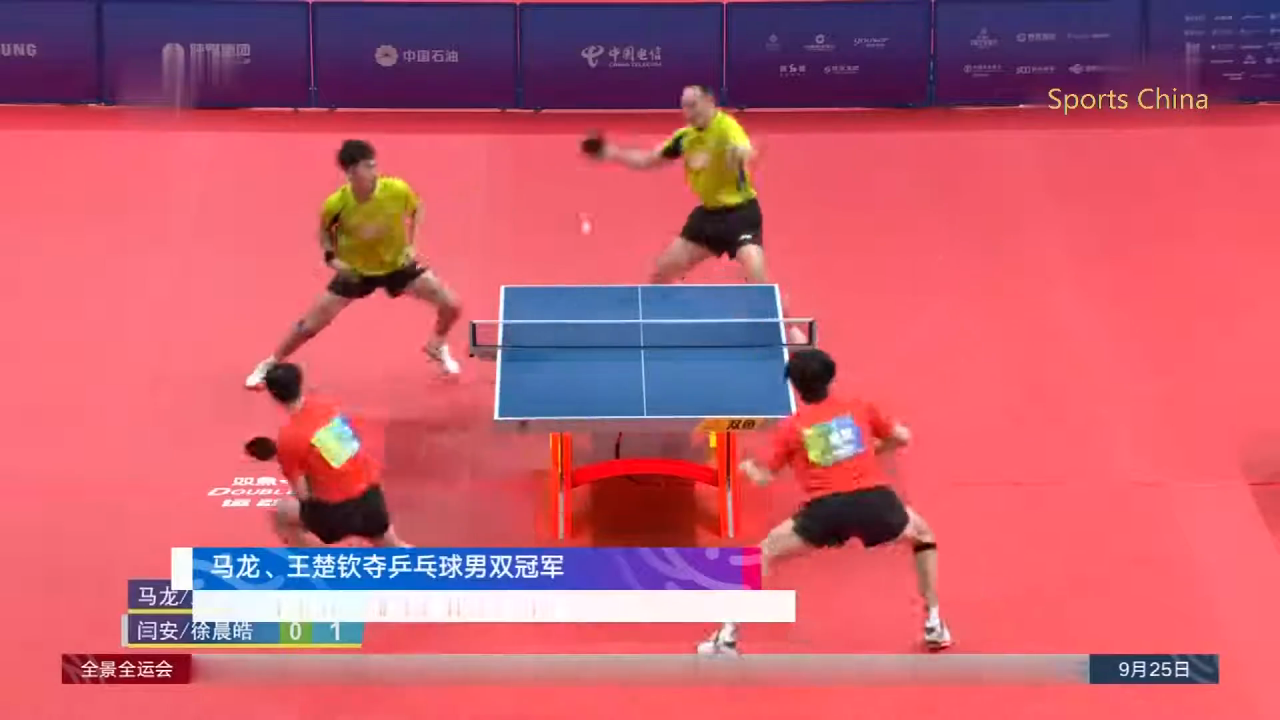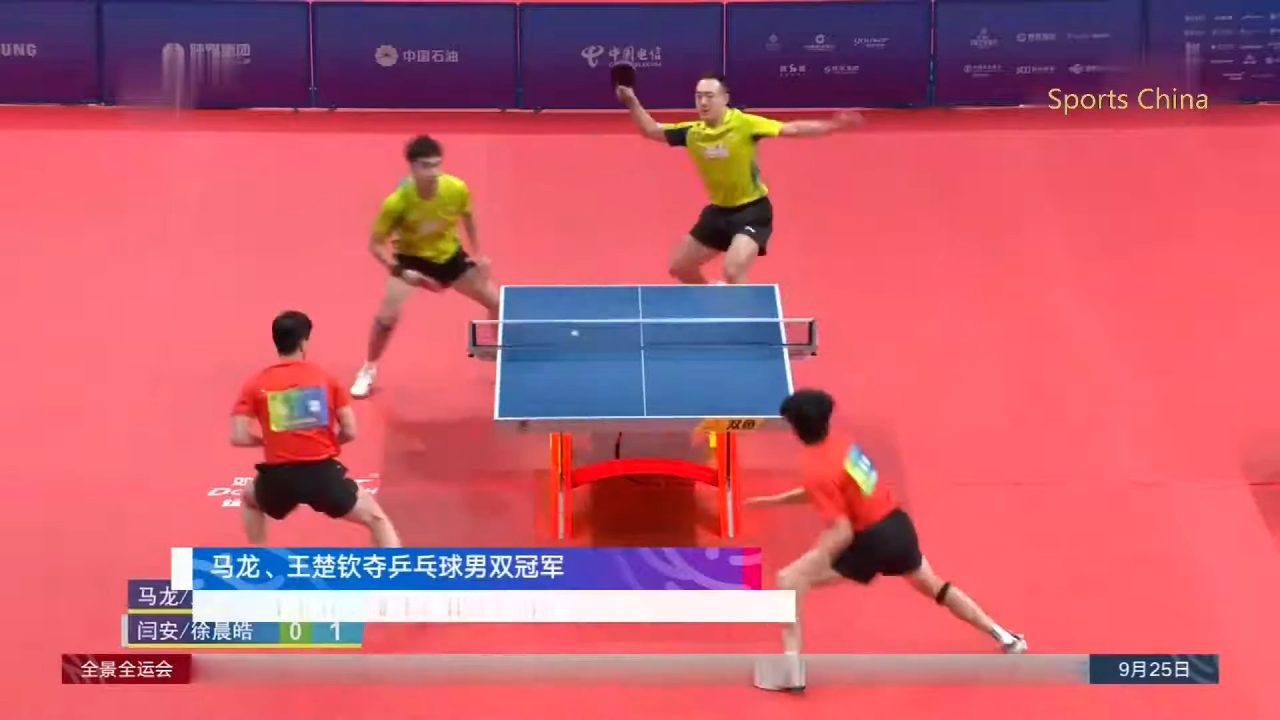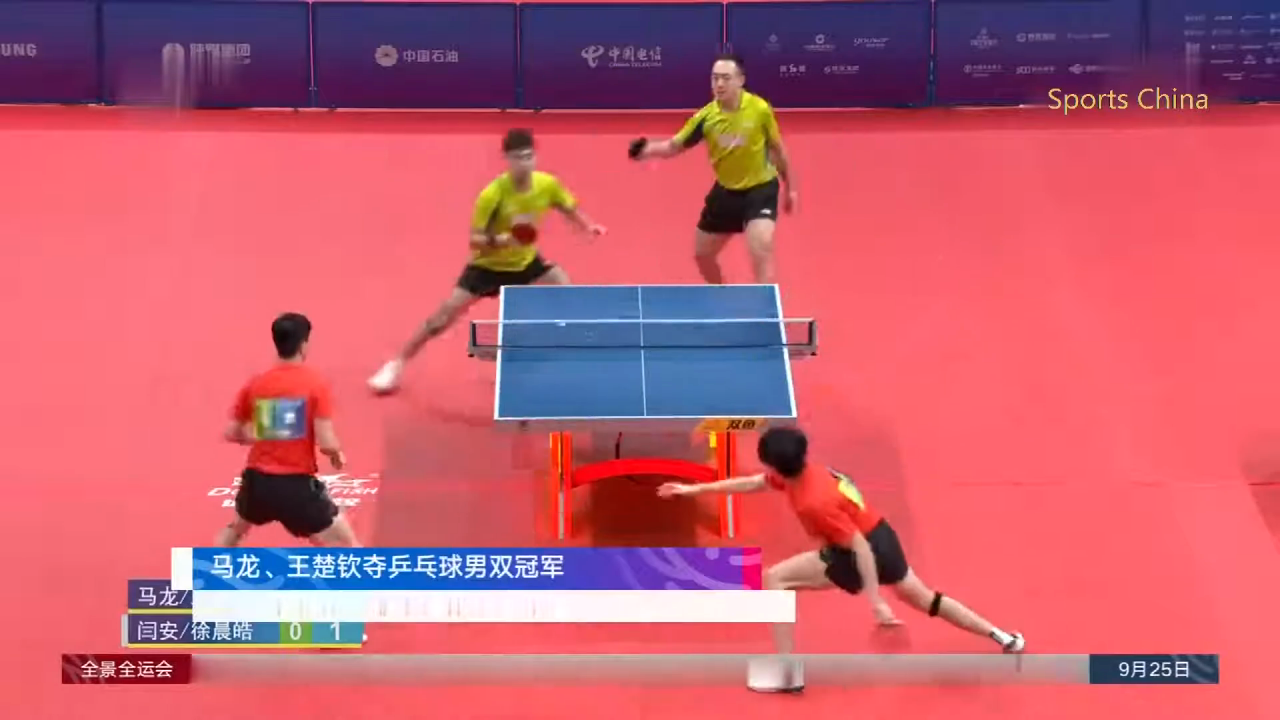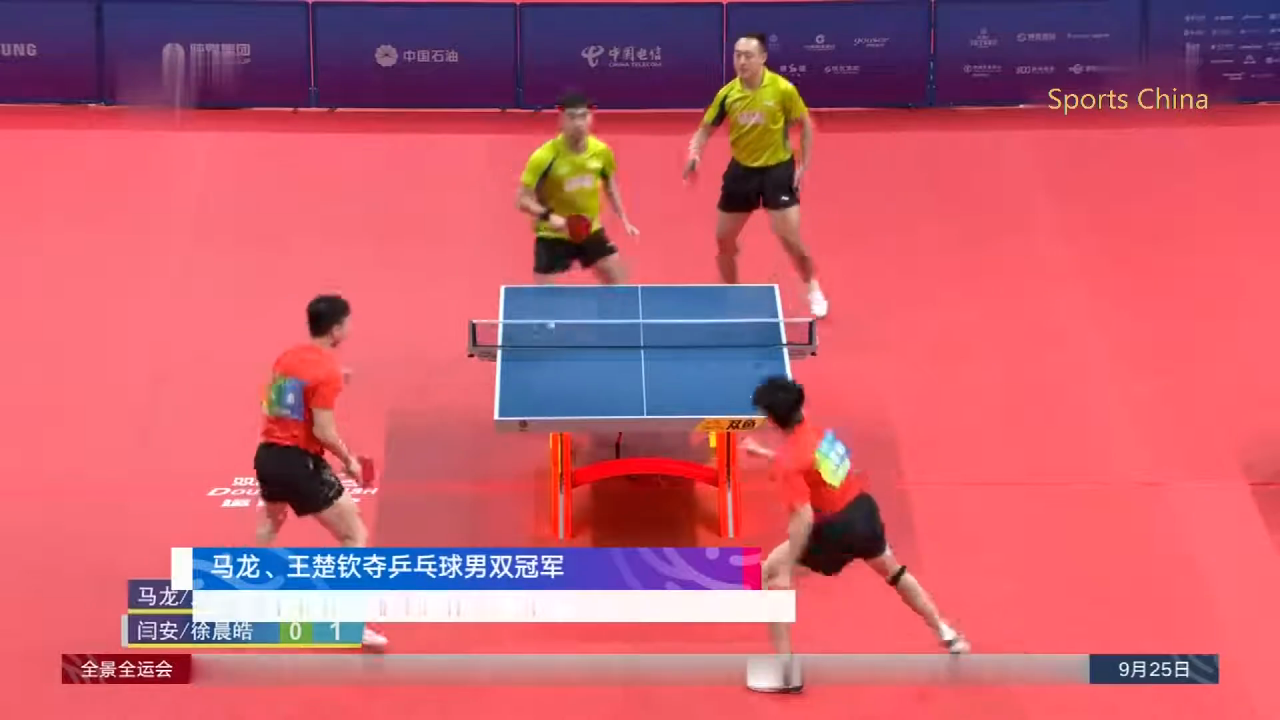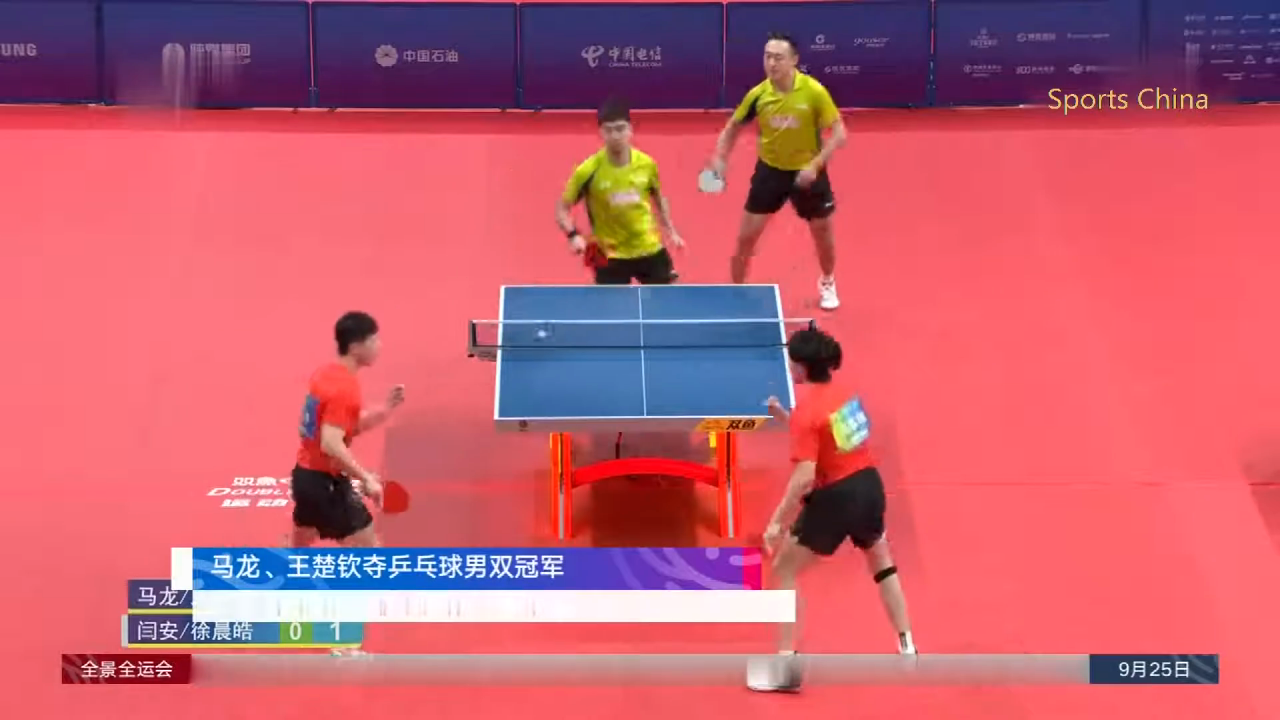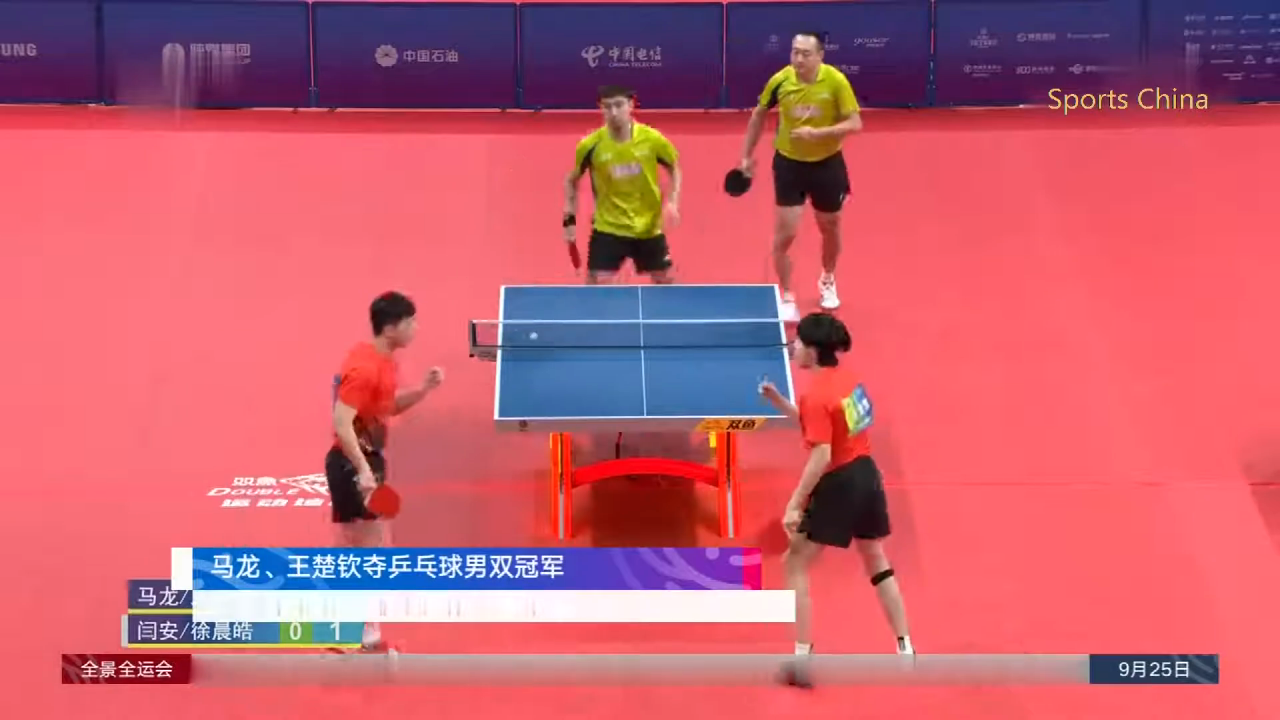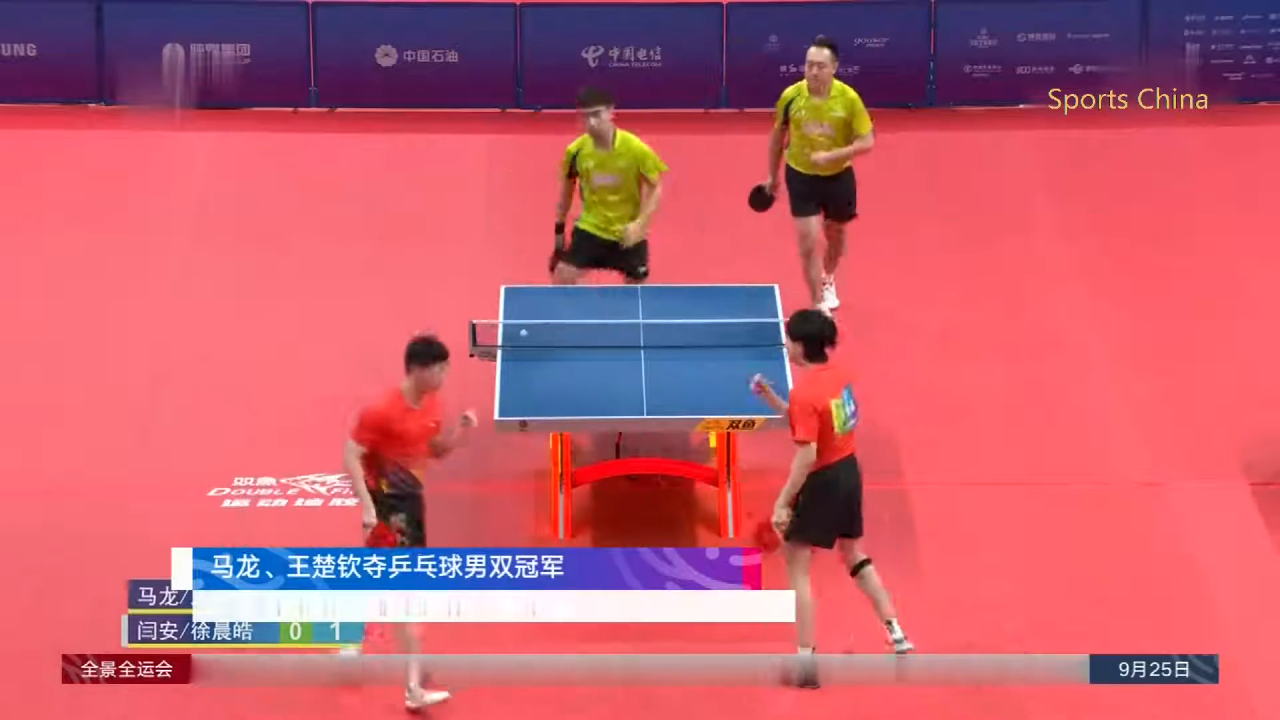
dt=0.2s
person 1, frame 1
left shoulder: (791, 427)
right shoulder: (859, 407)
left elbow: (762, 478)
right elbow: (902, 437)
left wrist: (746, 467)
right wrist: (880, 446)
left hip: (826, 508)
right hip: (873, 503)
left knee: (764, 556)
right knee: (923, 535)
left ankle: (727, 636)
right ankle: (933, 625)
person 1, frame 2
left shoulder: (818, 472)
right shoulder: (843, 445)
left elbow: (841, 532)
left wrist: (810, 564)
right wrist: (777, 499)
left hip: (870, 541)
right hip: (898, 525)
left knee: (789, 580)
right knee: (935, 587)
left ankle: (790, 667)
right ankle: (1001, 636)
person 1, frame 3
left shoulder: (815, 503)
right shoulder: (801, 472)
left elbow: (860, 547)
right elbow: (754, 483)
left wrist: (876, 601)
right wrist: (697, 489)
left hip: (868, 549)
right hip: (882, 538)
left knee: (774, 579)
right knee: (924, 597)
left ankle: (787, 670)
right ankle: (1001, 636)
person 1, frame 4
left shoulder: (787, 462)
right shoulder: (813, 429)
left elbow: (803, 519)
left wrist: (785, 572)
right wrist: (764, 454)
left hip: (836, 528)
right hip: (864, 511)
left knee: (768, 575)
right knee: (892, 569)
left ankle: (787, 671)
right ankle: (946, 634)
person 1, frame 5
left shoulder: (807, 413)
right shoulder: (844, 390)
left elbow: (806, 474)
left wrist: (776, 522)
right wrist: (787, 417)
left hip: (836, 496)
right hip: (869, 485)
left knee: (783, 573)
right knee: (880, 561)
left ankle: (787, 666)
right ankle: (907, 646)
person 1, frame 6
left shoulder: (816, 394)
right shoulder: (846, 375)
left elbow: (820, 456)
left wrist: (794, 506)
right wrist: (780, 403)
left hip: (838, 485)
right hip: (867, 475)
left knee: (794, 566)
right knee: (876, 562)
left ankle: (802, 657)
right ankle: (905, 648)
person 1, frame 7
left shoulder: (804, 391)
right shoulder: (837, 373)
left elbow: (807, 455)
left wrist: (783, 503)
right wrist: (770, 398)
left hip: (822, 483)
right hip: (849, 473)
left knee: (797, 570)
right knee: (853, 555)
left ankle: (806, 660)
right ankle: (896, 634)
person 2, frame 1
left shoulder: (289, 437)
right shoulder: (328, 406)
left elbow: (303, 495)
left hip: (341, 514)
right hip: (371, 503)
left knee: (280, 515)
right knee: (392, 547)
person 2, frame 2
left shoulder: (256, 384)
right shoulder: (325, 378)
left elbow: (238, 437)
right elbow: (350, 432)
left hip: (280, 476)
right hip: (323, 471)
left knee: (250, 502)
right knee: (378, 522)
person 2, frame 3
left shoulder: (254, 386)
right shoulder: (316, 386)
left elbow: (233, 434)
right elbow: (329, 445)
right wrist: (337, 455)
left hip: (258, 483)
right hip: (298, 487)
left knee: (235, 528)
right knee: (350, 546)
person 2, frame 4
left shoulder: (286, 358)
right shoulder: (326, 370)
right elbow: (322, 430)
right wrist: (349, 460)
left hip: (268, 456)
right hip: (300, 463)
left knee: (272, 518)
right knee: (354, 534)
person 2, frame 5
left shoulder: (326, 378)
right shoulder: (342, 389)
right elbow: (330, 444)
left wrist: (387, 408)
right wrist: (366, 479)
left hip: (305, 478)
right hip: (325, 487)
left knee: (299, 550)
person 2, frame 6
left shoulder: (382, 361)
right shoulder: (367, 368)
left elbow: (391, 405)
right elbow: (341, 420)
left wrist: (426, 387)
right wrist: (363, 470)
left hip: (366, 459)
right hip: (353, 465)
left knee: (352, 549)
right knee: (376, 551)
right ankle: (367, 630)
person 2, frame 7
left shoulder: (432, 403)
right shoulder: (383, 410)
left elbow: (434, 449)
right elbow: (351, 457)
left wrist: (459, 434)
right wrist: (366, 506)
left hip: (409, 501)
right hip: (384, 506)
right ankle: (414, 686)
person 3, frame 1
left shoulder: (725, 126)
right shoulder: (684, 137)
left elbow: (746, 151)
right elbow: (649, 161)
left wrist: (741, 153)
right wrist: (611, 152)
left hip: (739, 213)
right hip: (708, 213)
left knee: (757, 280)
right knee: (661, 270)
left ankle: (792, 331)
person 3, frame 2
left shoulder: (744, 123)
right shoulder: (691, 132)
left elbow: (792, 129)
right elbow: (652, 131)
left wrist: (835, 124)
right wrist: (631, 100)
left hip: (751, 210)
right hip: (718, 211)
left knee: (732, 271)
right knee: (678, 267)
person 3, frame 3
left shoulder: (759, 109)
right shoulder: (706, 117)
left elbow: (777, 147)
right elbow: (674, 147)
left wrist: (790, 186)
right wrist: (649, 150)
left hip: (761, 189)
right hip: (726, 191)
left knee: (760, 253)
right knee: (703, 257)
person 3, frame 4
left shoulder: (782, 89)
right shoulder: (727, 94)
left elbow: (805, 125)
right elbow: (704, 130)
left wrist: (805, 166)
right wrist: (693, 154)
left hip: (779, 168)
right hip: (742, 170)
left knee: (791, 240)
right knee: (724, 239)
left ankle: (812, 287)
person 3, frame 5
left shoulder: (814, 91)
right shoulder: (758, 94)
left elbow: (839, 133)
right elbow: (732, 127)
left wrist: (816, 165)
right wrist: (719, 159)
left hip: (806, 173)
right hip: (769, 171)
left knee: (823, 237)
right knee: (745, 239)
left ankle: (827, 283)
person 3, frame 6
left shoulder: (836, 81)
right shoulder: (779, 81)
left elbow: (855, 124)
right elbow: (759, 115)
left wrist: (817, 133)
right wrist: (747, 155)
left hip: (827, 163)
right hip: (789, 163)
left knee: (830, 229)
right knee: (785, 236)
left ankle: (828, 281)
right ankle: (785, 296)
person 3, frame 7
left shoulder: (848, 98)
right shoulder: (790, 96)
left elbow: (867, 142)
right elbow: (778, 134)
left wrist: (831, 155)
right wrist: (772, 175)
left hip: (838, 177)
right hip: (801, 177)
left knee: (835, 238)
right knee: (809, 245)
left ankle: (828, 280)
right ankle: (818, 309)
person 4, frame 1
left shoulder: (396, 190)
right shoulder: (336, 204)
left elbow: (416, 210)
right elbow: (324, 230)
left wrist: (411, 245)
right wrist: (331, 258)
left hip: (397, 264)
right hip: (355, 270)
left knee: (451, 305)
right knee: (313, 323)
left ankle: (436, 348)
right ankle: (271, 364)
person 4, frame 2
left shoulder: (456, 189)
right shoulder: (397, 202)
left elbow: (467, 218)
right elbow: (375, 244)
left wrist: (478, 253)
right wrist: (400, 271)
left hip: (449, 255)
right hip: (410, 257)
left knee: (496, 302)
right knee: (388, 315)
right ankle: (369, 370)
person 4, frame 3
left shoulder: (548, 185)
right shoulder: (492, 194)
left elbow: (571, 211)
right elbow: (473, 239)
left wrist: (590, 226)
right wrist: (496, 240)
left hip: (526, 261)
right hip: (488, 264)
right knee: (443, 318)
right ankle: (397, 365)
person 4, frame 4
left shoulder: (601, 152)
right shoulder: (544, 157)
left elbow: (610, 185)
right elbow: (522, 200)
left wrist: (624, 220)
right wrist: (547, 216)
left hip: (590, 233)
right hip: (554, 237)
person 4, frame 5
left shoulder: (646, 164)
right shoulder: (588, 171)
right elbow: (562, 210)
left wrist: (671, 231)
right wrist: (573, 236)
left hip: (649, 250)
right hip: (609, 255)
person 4, frame 6
left shoulder: (652, 138)
right shoulder: (590, 145)
left elbow: (675, 169)
right elbow: (571, 181)
left wrist: (673, 201)
right wrist: (569, 221)
left hip: (648, 230)
right hip: (607, 231)
left knee: (666, 286)
person 4, frame 7
left shoulder: (635, 148)
right shoulder: (575, 151)
left elbow: (657, 187)
right elbow: (567, 189)
left wrist: (639, 223)
right wrist: (559, 228)
left hip: (628, 234)
right hip: (589, 230)
right knee: (560, 285)
